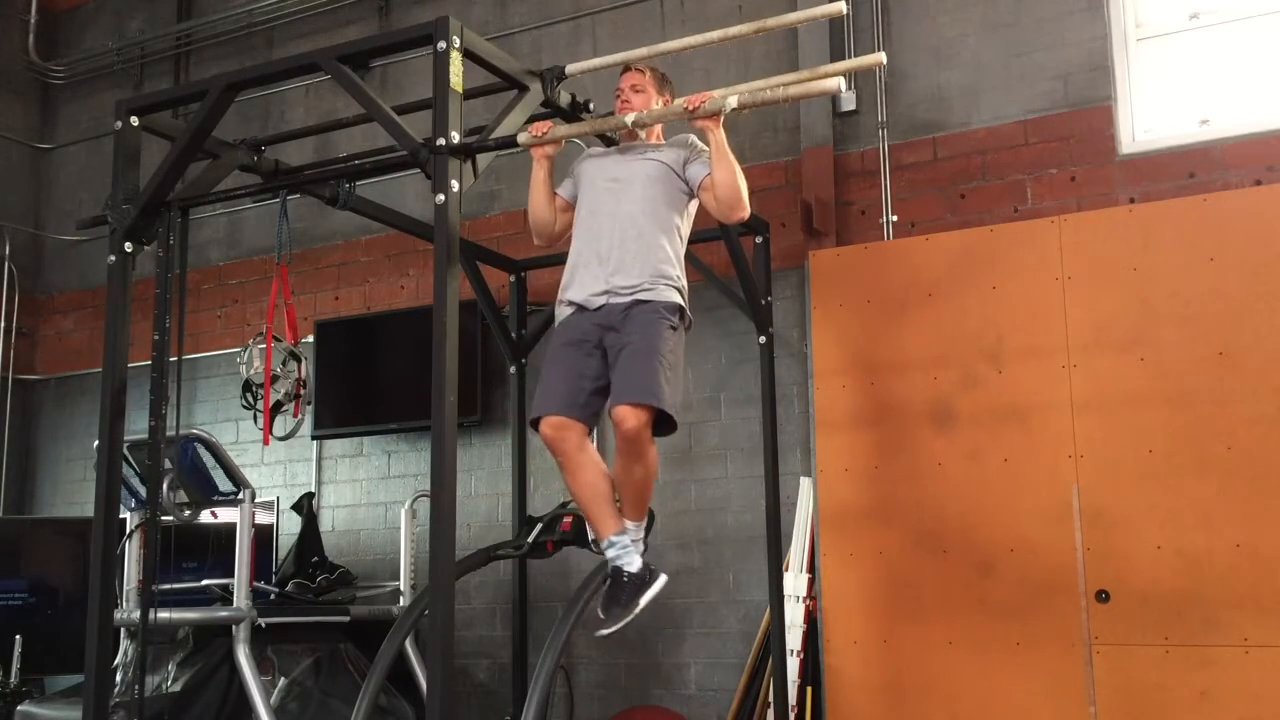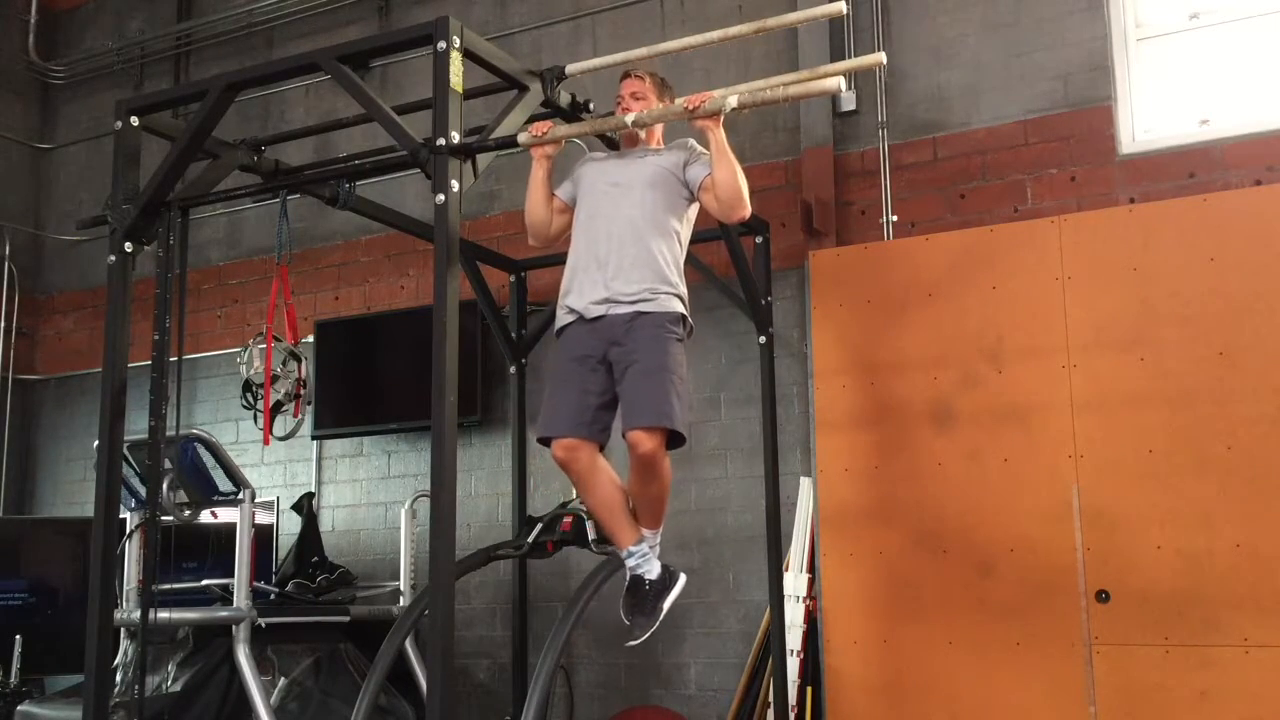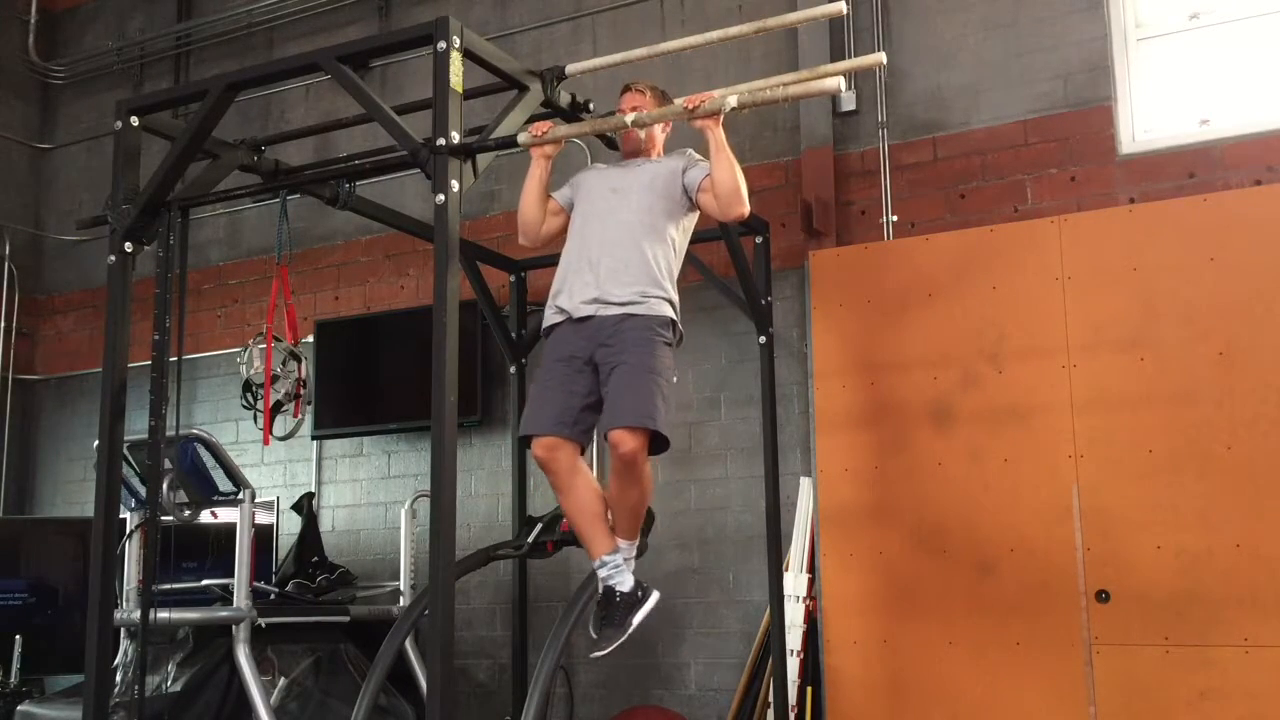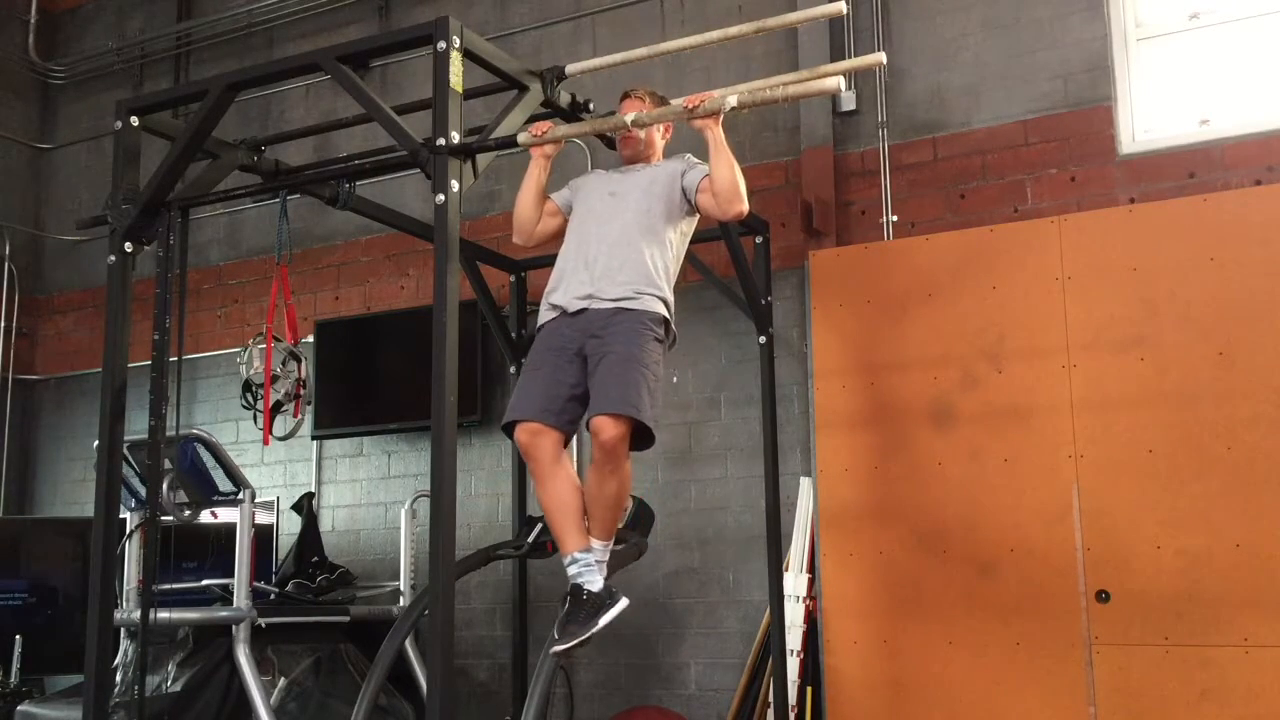
dt=0.4s
person 1, frame 1
left shoulder: (683, 151)
right shoulder: (589, 162)
left elbow: (734, 208)
right elbow: (545, 232)
left wrist: (713, 131)
right wrist: (541, 161)
left hip: (649, 302)
right hip: (580, 307)
left knee: (631, 421)
right knee: (557, 427)
left ankle: (632, 548)
right ankle: (626, 564)
person 1, frame 2
left shoulder: (683, 157)
right shoulder: (589, 167)
left elbow: (736, 208)
right elbow: (539, 231)
left wrist: (713, 130)
right wrist: (540, 161)
left hip: (650, 313)
right hip: (580, 318)
left knee: (646, 441)
right knee: (569, 447)
left ankle: (649, 550)
right ankle: (645, 568)
person 1, frame 3
left shoulder: (681, 166)
right shoulder: (588, 178)
left elbow: (734, 206)
right elbow: (530, 233)
left wrist: (713, 131)
right wrist: (540, 159)
left hip: (639, 316)
right hip: (570, 321)
left knee: (628, 442)
right knee: (551, 446)
left ankle: (624, 562)
right ankle: (617, 580)
person 1, frame 4
left shoulder: (681, 172)
right shoulder: (588, 183)
left elbow: (732, 205)
right elbow: (525, 232)
left wrist: (712, 131)
right wrist: (540, 160)
left hip: (633, 312)
right hip: (563, 317)
left knee: (610, 431)
right knee: (534, 435)
left ankle: (595, 567)
right ankle: (586, 581)
